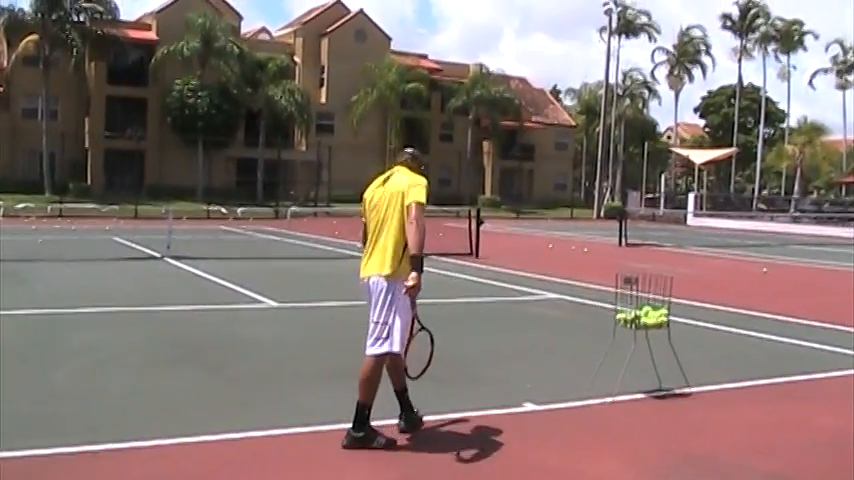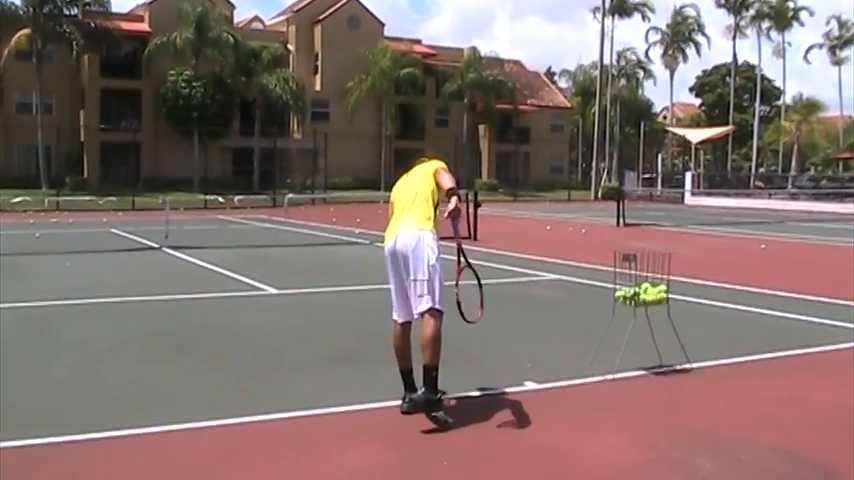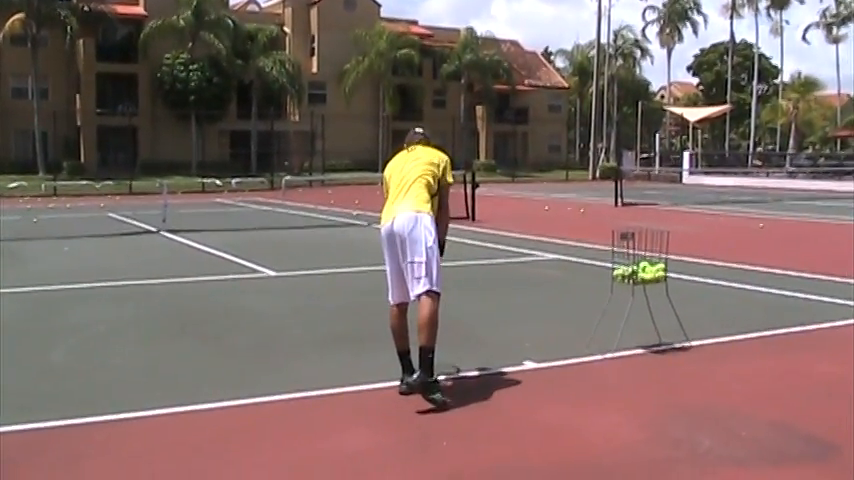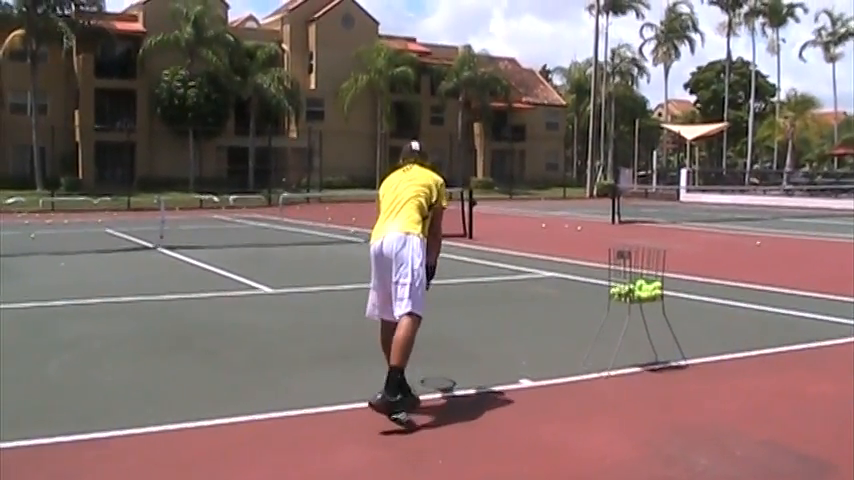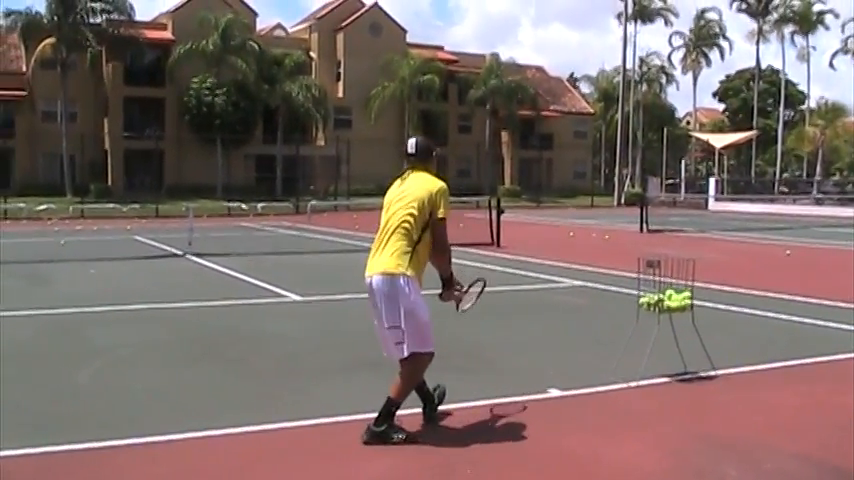
dt=1s
person 1, frame 1
left shoulder: (375, 186)
right shoulder: (415, 181)
right elbow: (414, 221)
right wrist: (416, 267)
left hip: (372, 269)
right hip: (391, 273)
left knee: (392, 344)
right knee: (379, 350)
left ankle: (407, 413)
right ankle: (359, 429)
person 1, frame 2
left shoulder: (399, 184)
right shoulder: (433, 166)
right elbow: (443, 175)
right wrist: (454, 196)
left hip: (392, 240)
right hip: (418, 236)
left knee: (401, 319)
right knee: (432, 312)
left ankle: (409, 393)
right ankle: (429, 392)
person 1, frame 3
left shoulder: (393, 163)
right shoulder: (439, 157)
right elbow: (442, 207)
right wrist: (440, 245)
left hip: (388, 221)
right hip: (416, 218)
left knee: (398, 301)
right knee: (428, 294)
left ankle: (407, 374)
right ankle: (425, 374)
person 1, frame 4
left shoulder: (389, 180)
right shoulder: (434, 179)
right elbow: (435, 232)
right wrist: (430, 269)
left hip: (378, 240)
right hip: (406, 239)
left knee: (388, 319)
right knee: (409, 316)
left ankle: (399, 391)
right ankle: (390, 392)
person 1, frame 5
left shoulder: (397, 186)
right shoulder: (436, 187)
right elbow: (439, 245)
left wrist: (445, 274)
right wrist: (448, 282)
left hip: (376, 272)
right hip: (397, 276)
left knee: (410, 349)
right knee: (420, 353)
left ankle: (429, 403)
right ankle: (380, 425)
